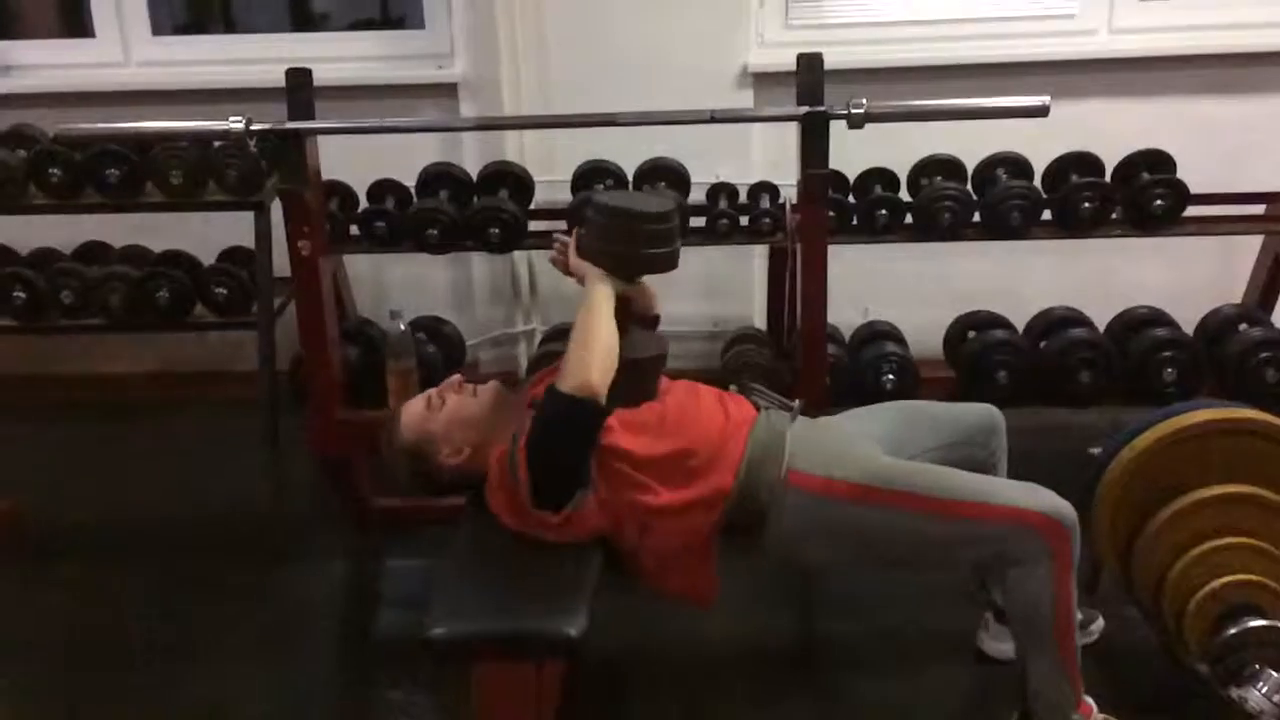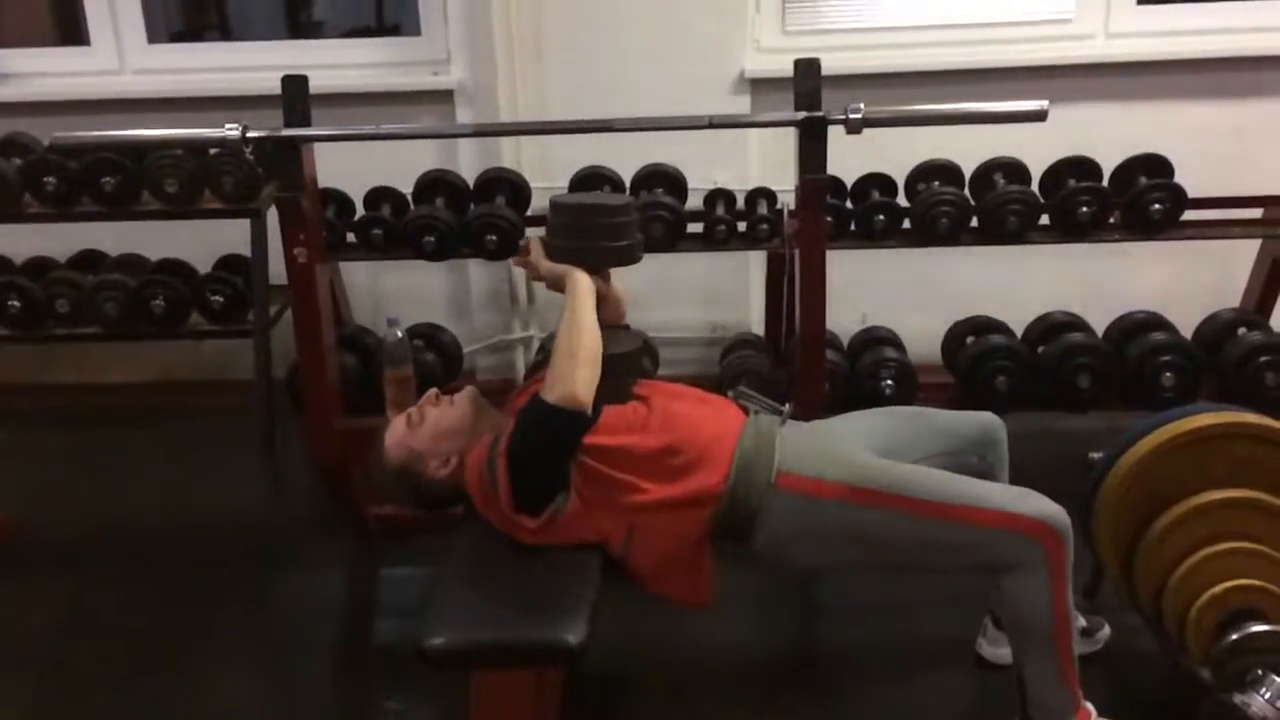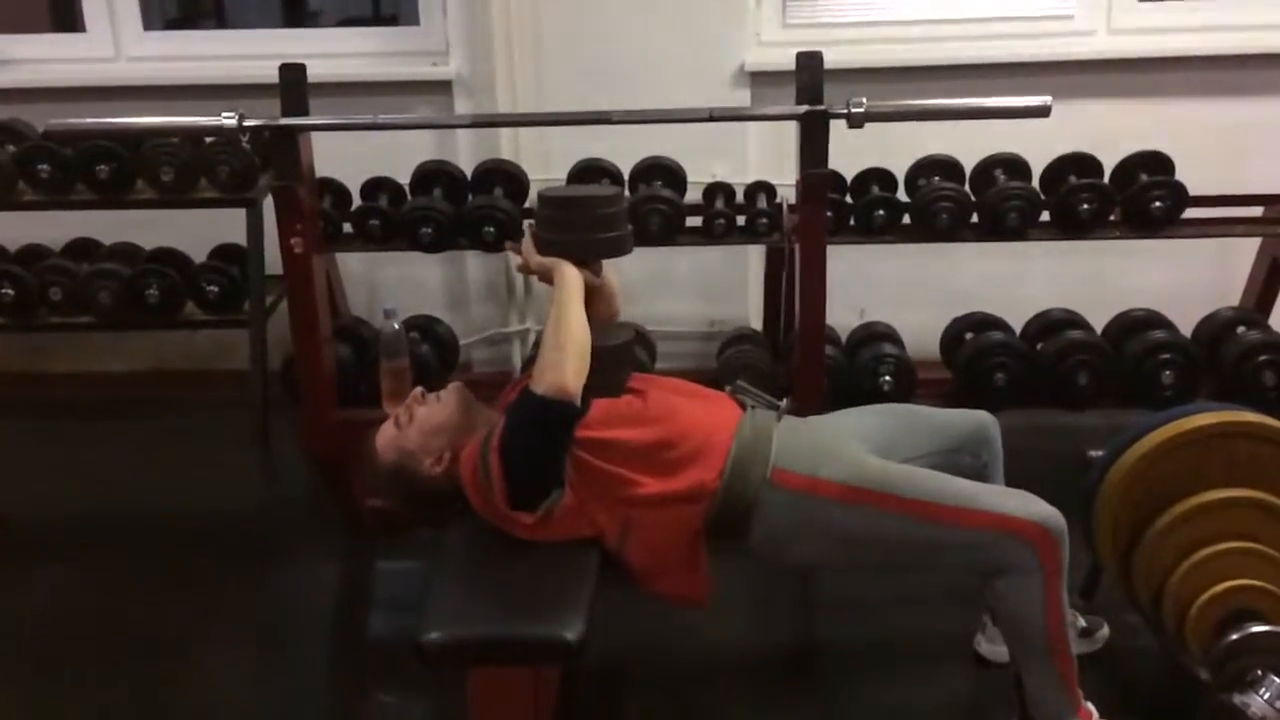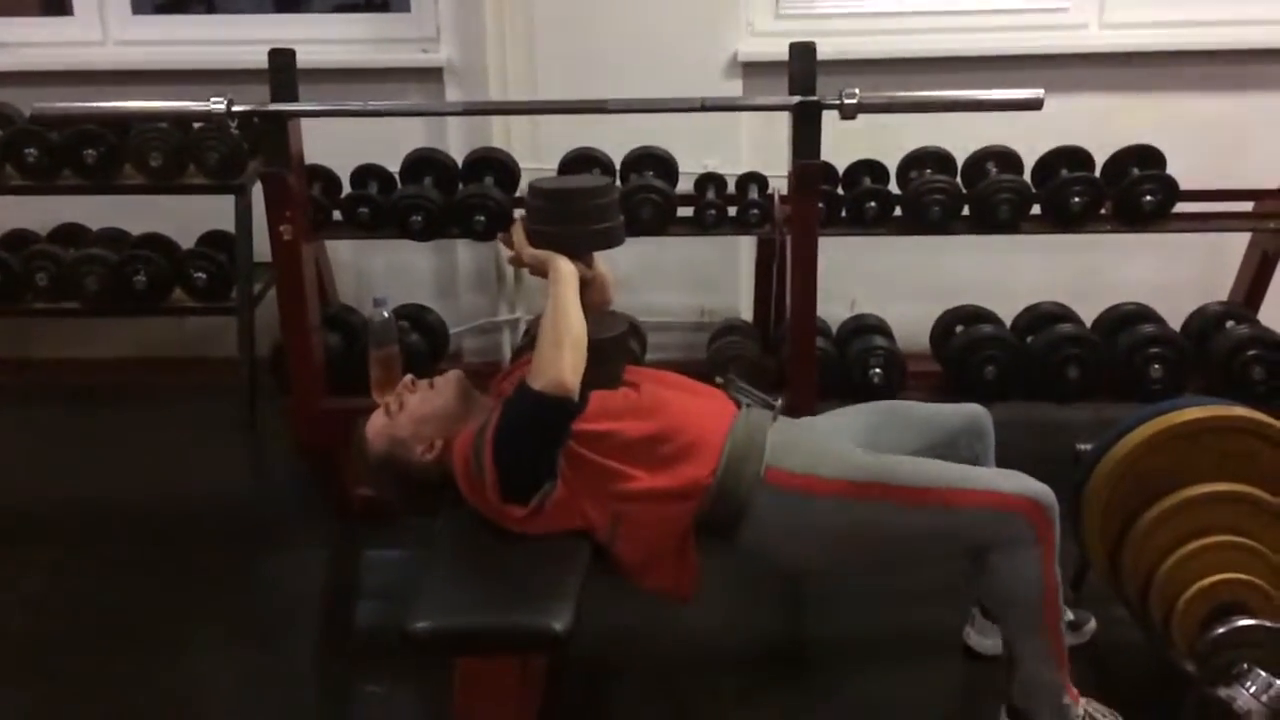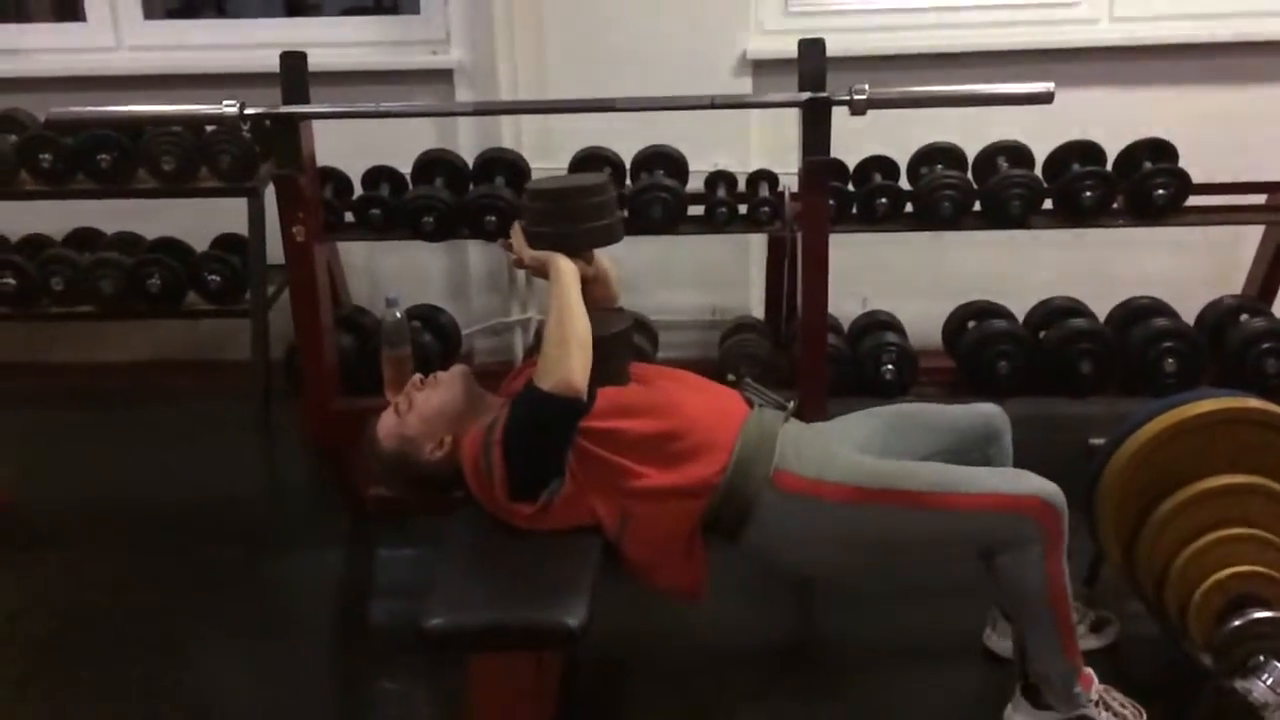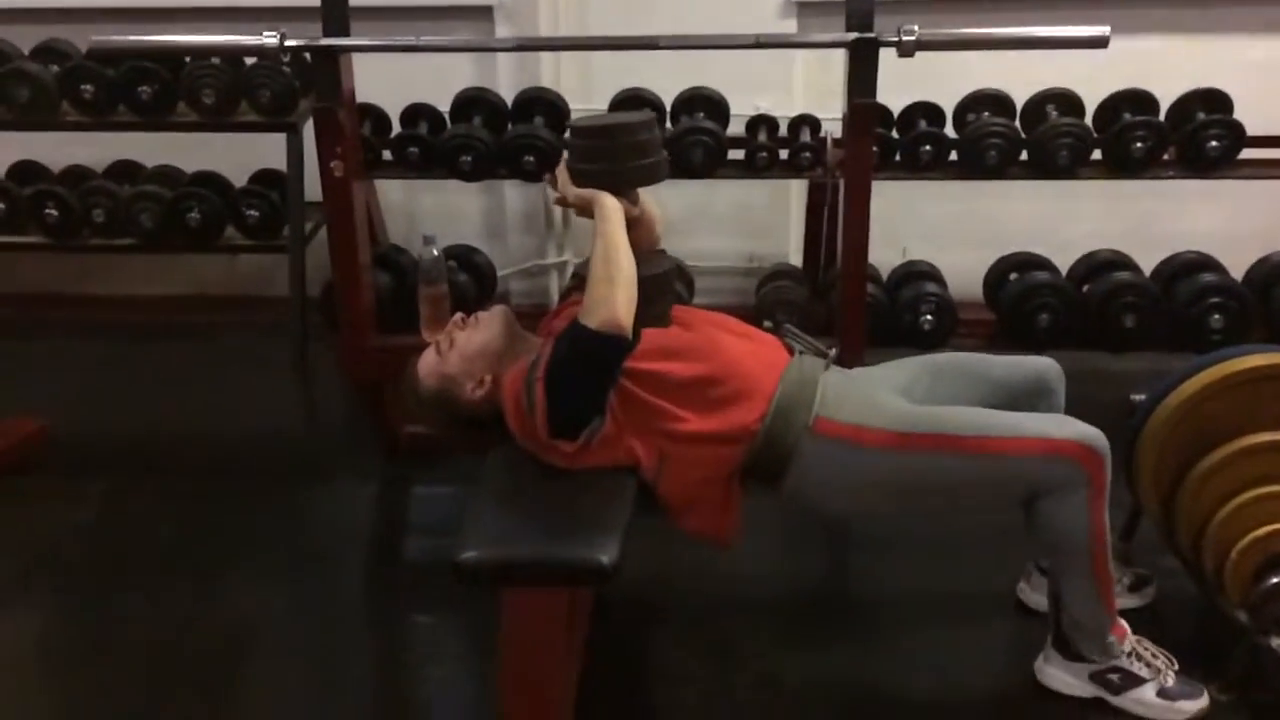
dt=0.5s
person 1, frame 1
left shoulder: (532, 410)
right shoulder: (524, 472)
left elbow: (634, 334)
right elbow: (583, 391)
left wrist: (616, 277)
right wrist: (597, 285)
left hip: (780, 434)
right hip: (784, 487)
left knee: (981, 426)
right knee: (1047, 523)
left ankle: (1014, 608)
person 1, frame 2
left shoulder: (515, 417)
right shoulder: (504, 471)
left elbow: (610, 352)
right elbow: (570, 402)
left wrist: (591, 281)
right wrist: (574, 282)
left hip: (772, 440)
right hip: (775, 489)
left knee: (982, 435)
right knee: (1040, 529)
left ankle: (1018, 617)
person 1, frame 3
left shoulder: (508, 415)
right shoulder: (500, 468)
left elbow: (603, 342)
right elbow: (559, 390)
left wrist: (586, 274)
right wrist: (563, 275)
left hip: (769, 434)
right hip: (771, 487)
left knee: (974, 434)
right knee: (1036, 531)
left ankle: (1020, 616)
person 1, frame 4
left shoulder: (502, 400)
right shoulder: (492, 458)
left elbow: (593, 329)
right elbow: (559, 387)
left wrist: (577, 265)
right wrist: (557, 268)
left hip: (766, 437)
right hip: (767, 489)
left knee: (968, 427)
right knee: (1027, 507)
left ankle: (1009, 608)
person 1, frame 5
left shoulder: (508, 400)
right shoulder: (500, 456)
left elbow: (601, 325)
right elbow: (566, 387)
left wrist: (580, 262)
right wrist: (557, 269)
left hip: (778, 438)
right hip: (773, 492)
left knee: (982, 428)
right knee: (1035, 505)
left ankle: (1024, 612)
person 1, frame 6
left shoulder: (549, 339)
right shoulder: (541, 396)
left elbow: (646, 260)
right elbow: (610, 327)
left wrist: (623, 201)
right wrist: (603, 208)
left hip: (817, 385)
right hip: (812, 438)
left knee: (1038, 380)
right knee: (1078, 452)
left ankle: (1064, 571)
right ankle: (1088, 649)
